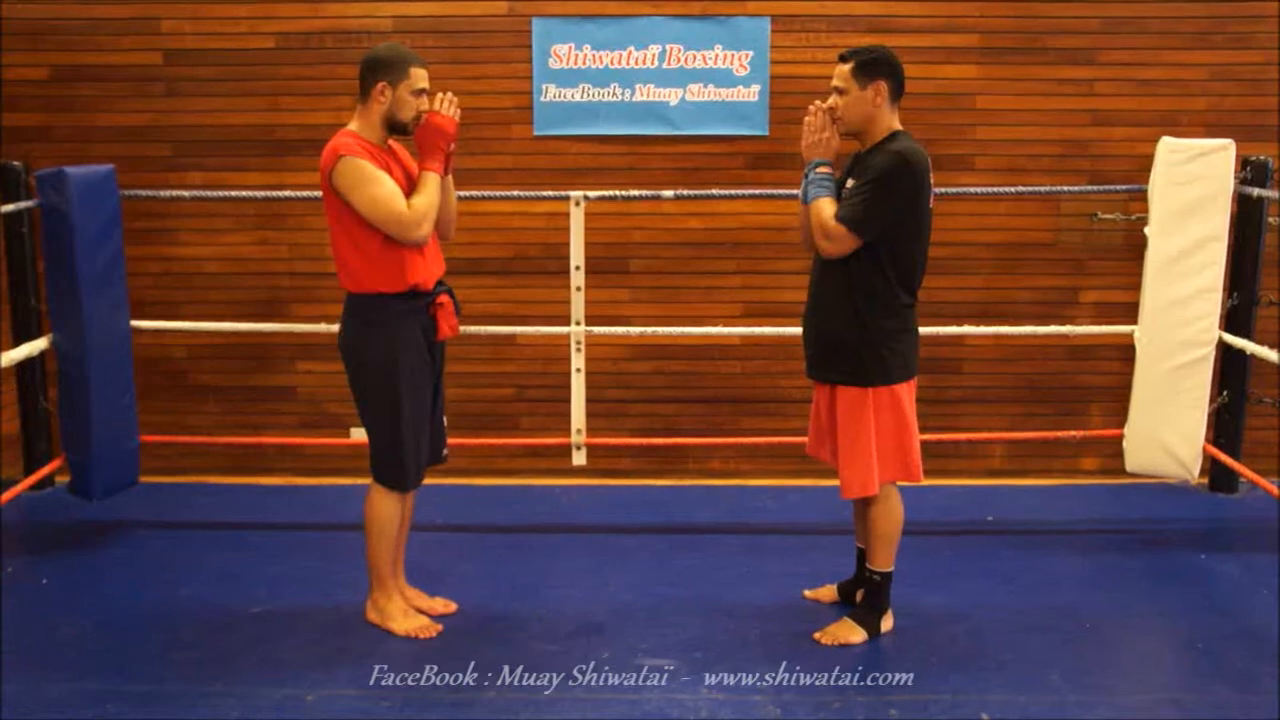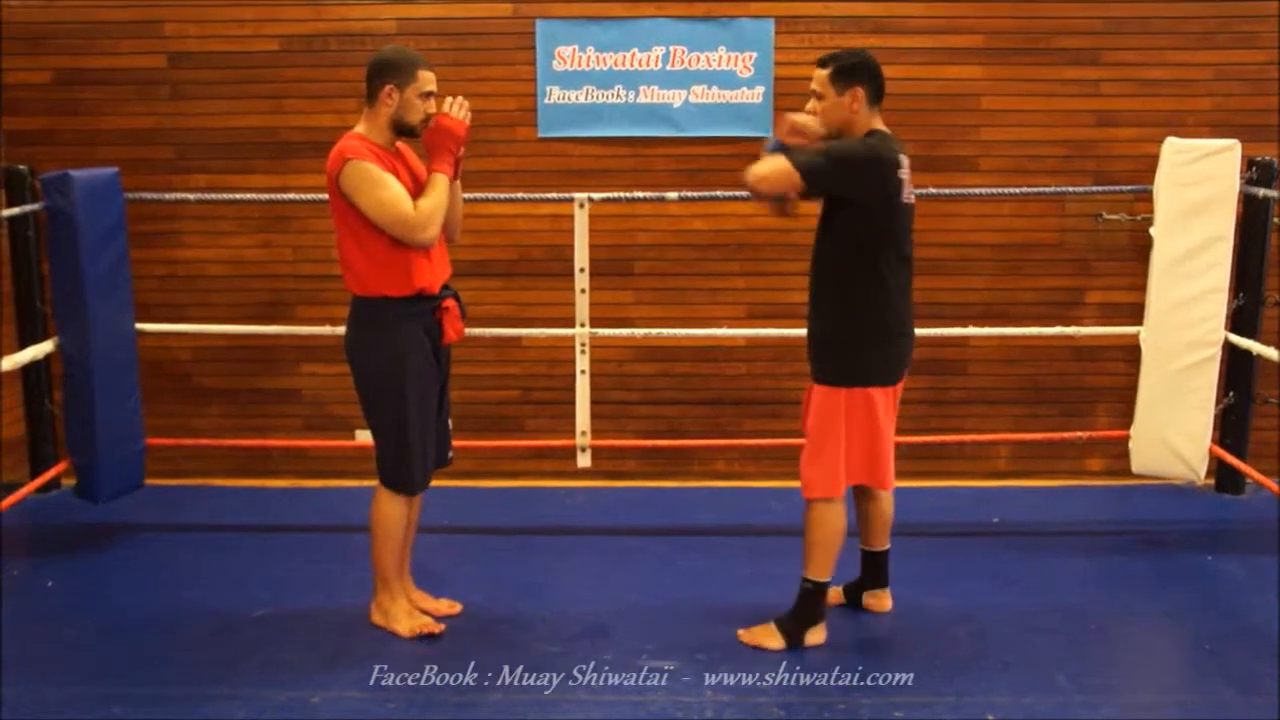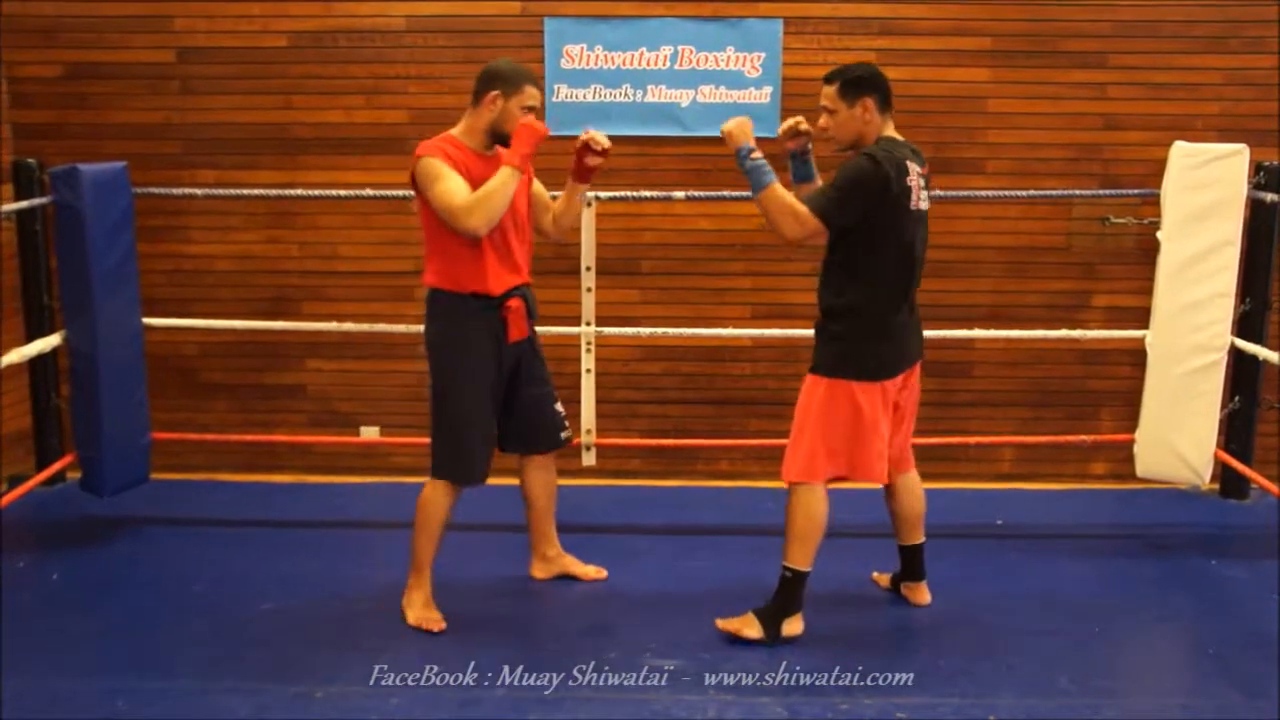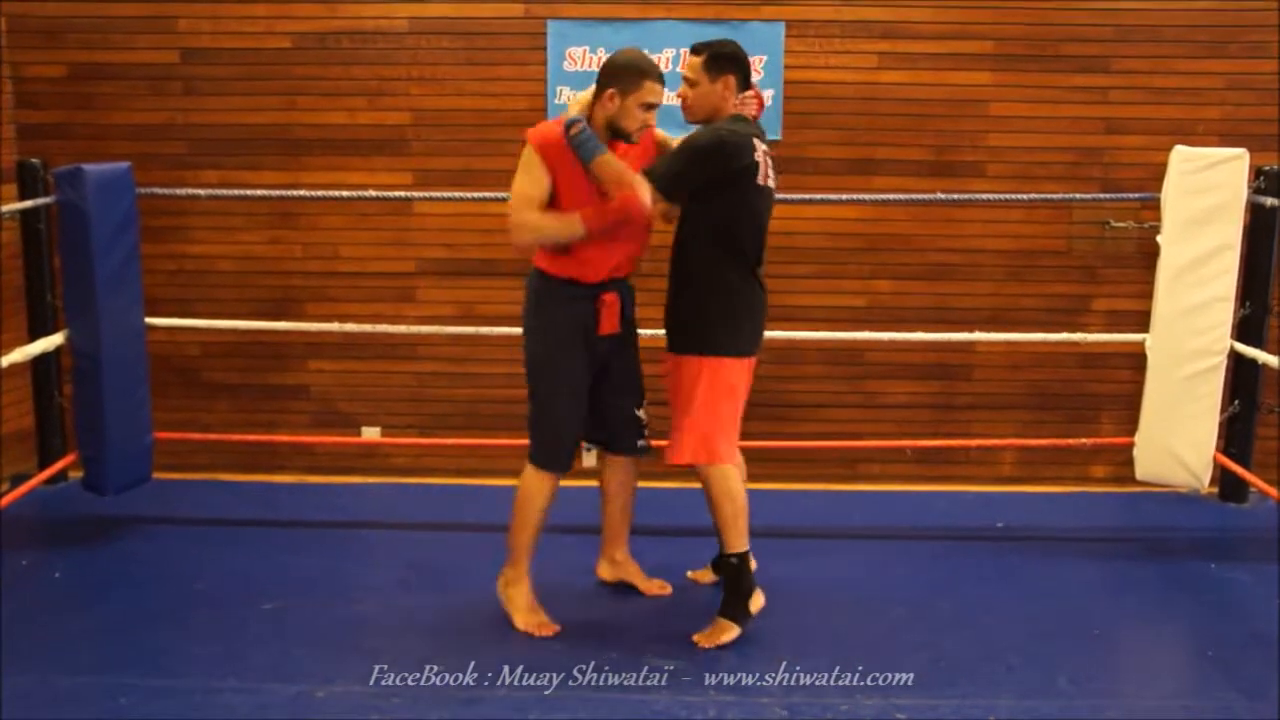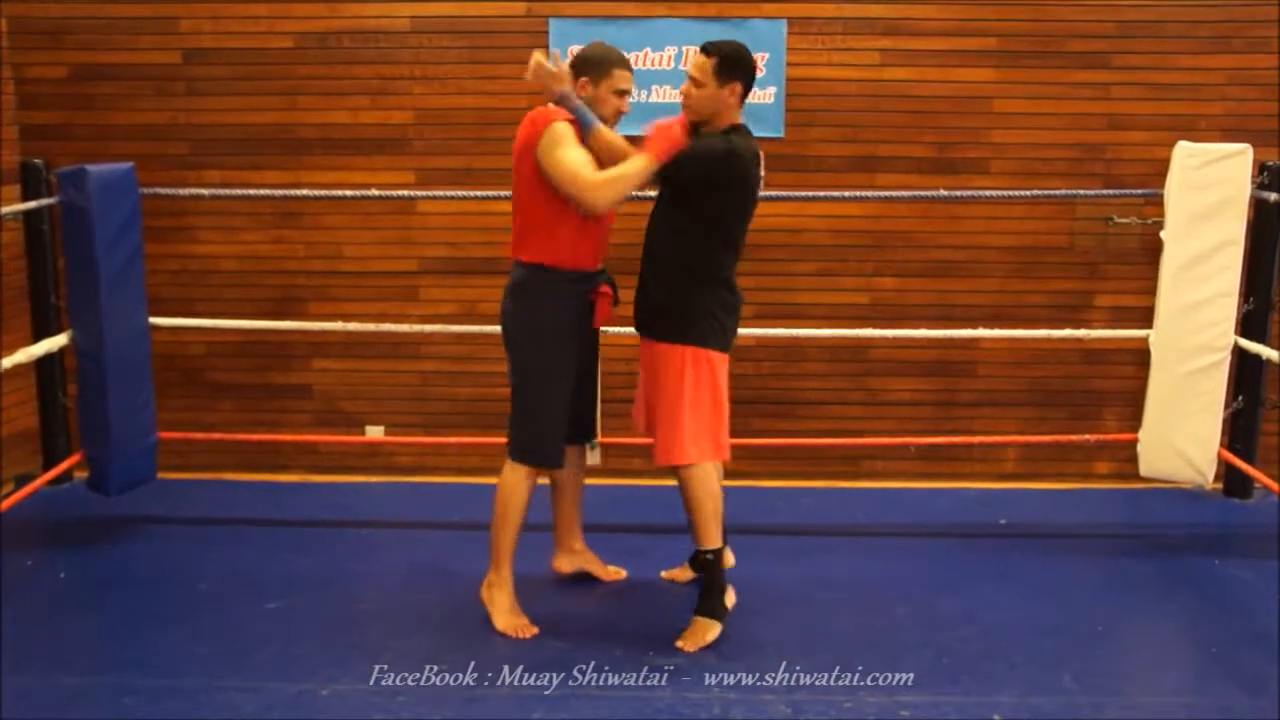
dt=1s
person 1, frame 1
left shoulder: (899, 162)
right shoulder: (865, 161)
left elbow: (831, 240)
right elbow: (811, 238)
left wrist: (819, 165)
right wrist: (815, 165)
left hip: (874, 353)
right hip: (846, 347)
left knee: (876, 479)
right knee: (859, 475)
left ankle: (875, 608)
right ankle: (861, 579)
person 1, frame 2
left shoulder: (863, 157)
right shoulder: (871, 157)
left elbow: (760, 180)
right elbow: (788, 197)
left wrist: (789, 152)
right wrist: (797, 146)
left hip: (858, 351)
right hip: (870, 344)
left knee: (825, 482)
right knee: (866, 474)
left ankle: (805, 617)
right ankle: (874, 584)
person 1, frame 3
left shoulder: (871, 167)
right shoulder: (907, 164)
left elbow: (797, 227)
right elbow: (823, 211)
left wrist: (748, 156)
right wrist: (799, 157)
left hip: (854, 351)
right hip: (897, 344)
left knee: (807, 471)
right knee: (896, 461)
left ankle: (784, 609)
right ankle: (913, 577)
person 1, frame 4
left shoulder: (719, 144)
right shoulder: (744, 139)
right elbow: (671, 179)
left wrist: (577, 130)
left hip: (717, 323)
right hip: (721, 316)
left knee: (711, 451)
right knee: (719, 444)
left ankle: (742, 590)
right ankle: (733, 553)
person 1, frame 5
left shoulder: (728, 156)
right shoulder: (699, 139)
left hip: (695, 324)
right hip: (674, 314)
left knee: (692, 450)
right knee: (681, 442)
left ankle: (714, 594)
right ankle: (712, 550)
person 2, frame 1
left shoulder: (394, 150)
right shoulder: (349, 157)
left elbow: (443, 229)
right elbow: (413, 228)
left wrist: (441, 156)
right wrist: (433, 155)
left hip: (418, 316)
right hip: (383, 322)
left knee: (413, 463)
right knee: (394, 468)
left ankle: (397, 583)
right ankle: (381, 599)
person 2, frame 2
left shoulder: (402, 152)
right shoulder: (356, 160)
left elbow: (448, 232)
right elbow: (421, 231)
left wrist: (450, 158)
right wrist: (441, 158)
left hip: (423, 320)
right hip: (387, 325)
left knee: (419, 466)
right knee: (401, 472)
left ankle: (402, 585)
right ankle: (385, 601)
person 2, frame 3
left shoulder: (511, 156)
right shoulder: (435, 157)
left elbow: (555, 227)
right elbow: (473, 220)
left wrist: (580, 174)
right wrist: (517, 158)
left hip: (514, 314)
right hip: (462, 319)
left knee: (542, 442)
right knee: (454, 464)
left ankle: (546, 553)
right ankle: (418, 586)
person 2, frame 4
left shoulder: (643, 144)
right shoulder: (549, 141)
right elbow: (522, 228)
right wrist: (602, 214)
left hip: (615, 304)
right hip: (559, 305)
left knee: (624, 439)
right knee: (550, 454)
left ankle: (615, 557)
right ankle: (514, 579)
person 2, frame 5
left shoulder: (573, 131)
right shoulder: (549, 128)
right elbow: (597, 195)
right wrist: (656, 150)
left hip: (573, 296)
right hip: (544, 298)
left knee: (572, 432)
right knee: (534, 446)
left ankle: (570, 547)
right ankle: (497, 581)
